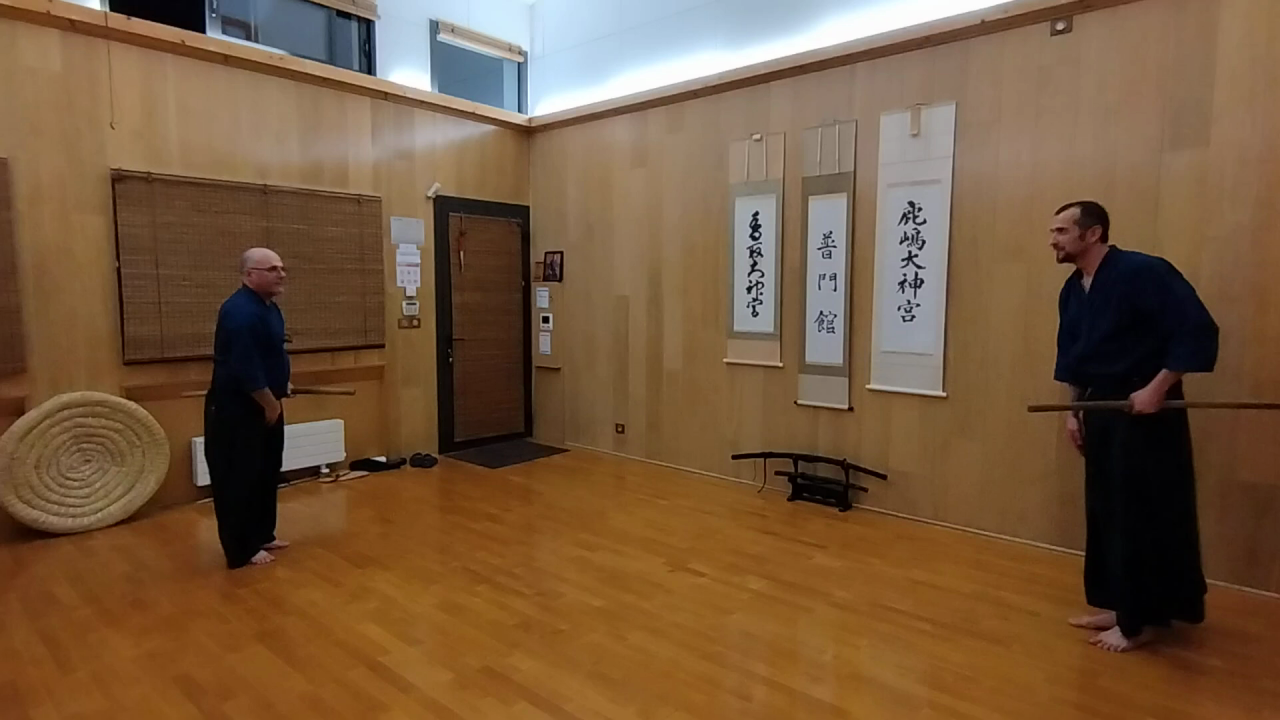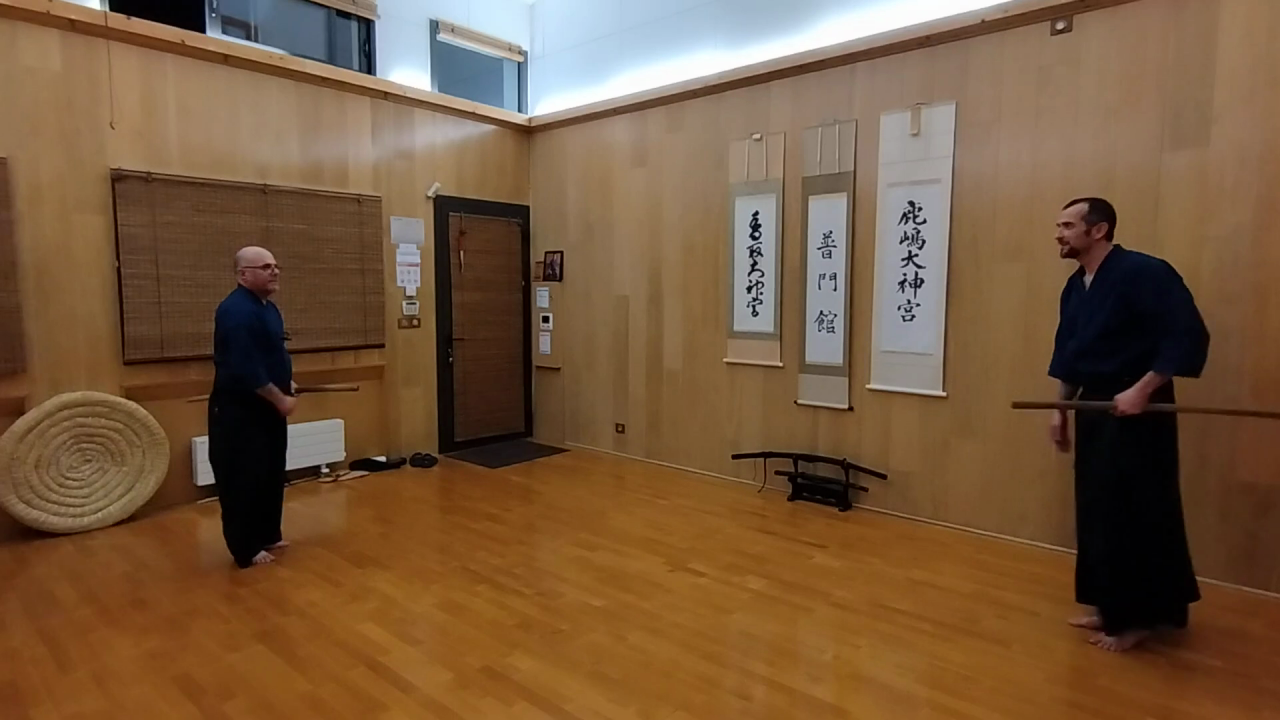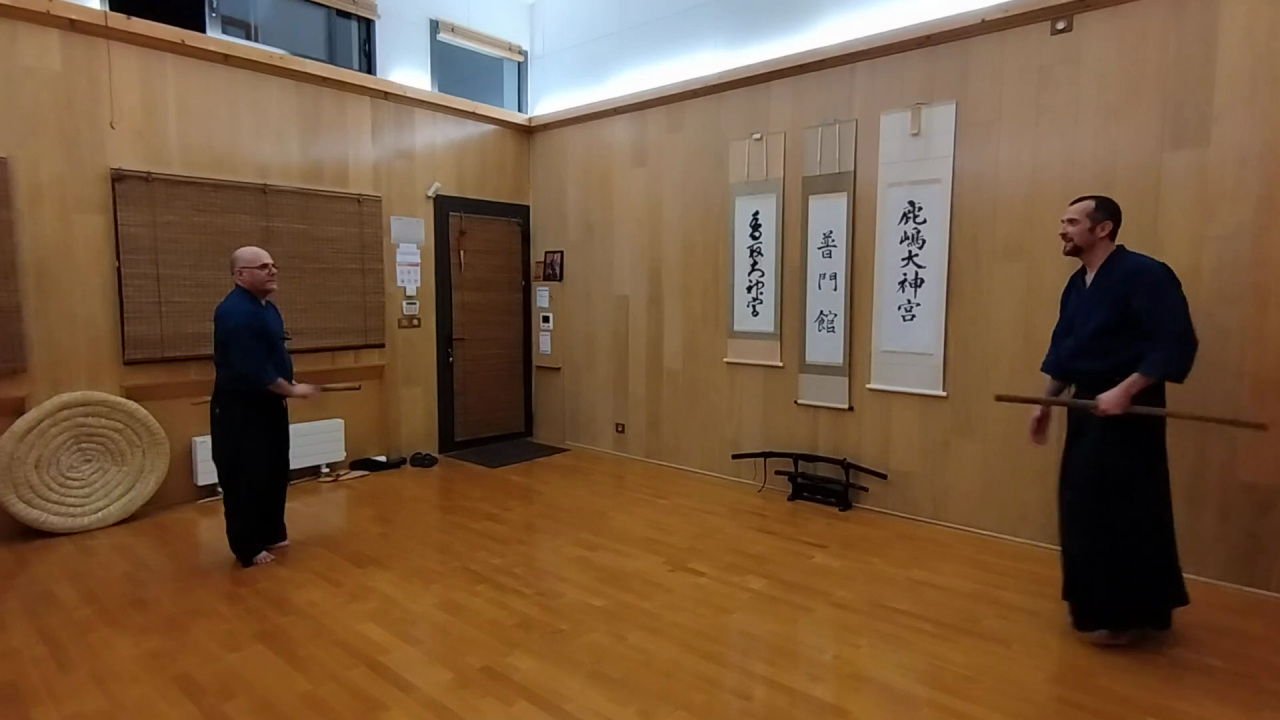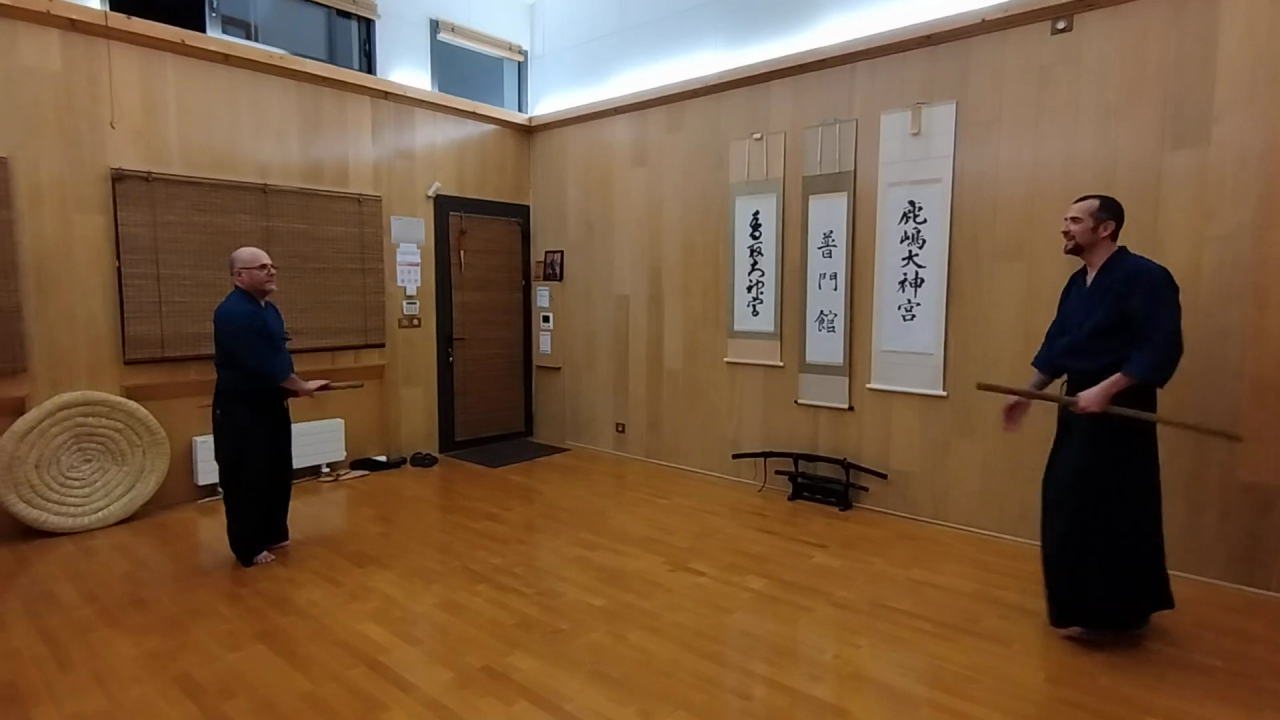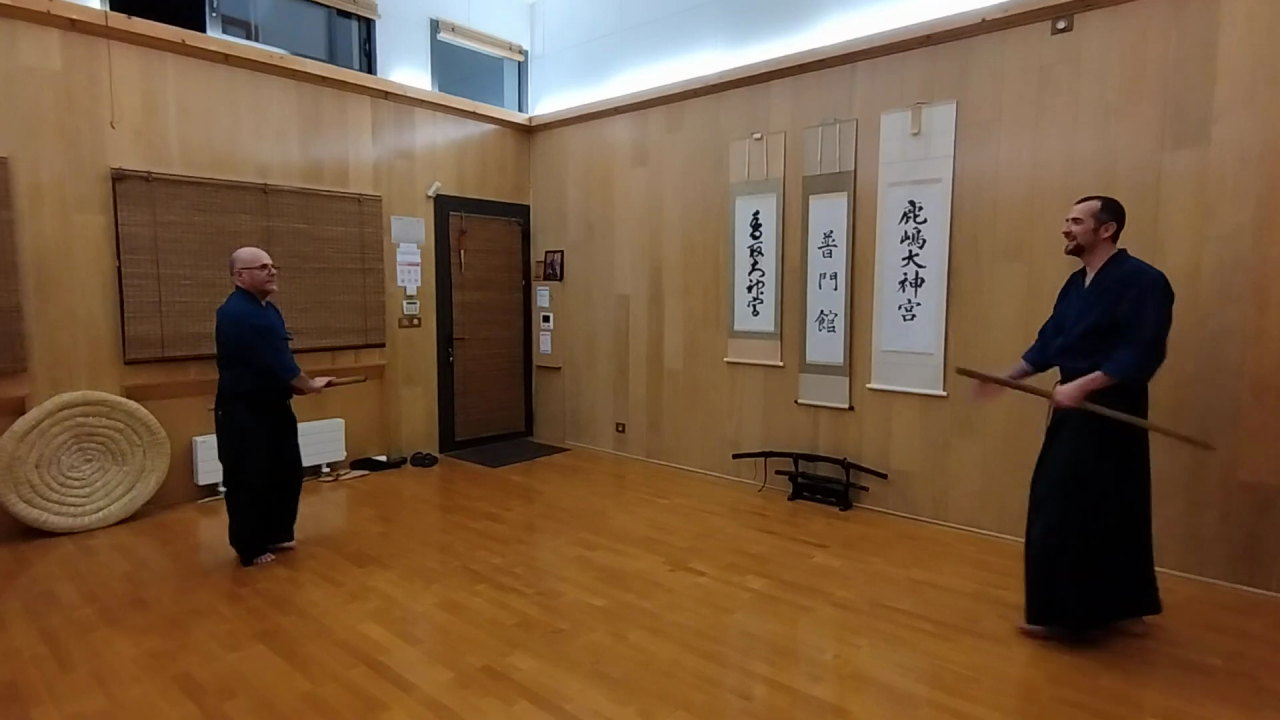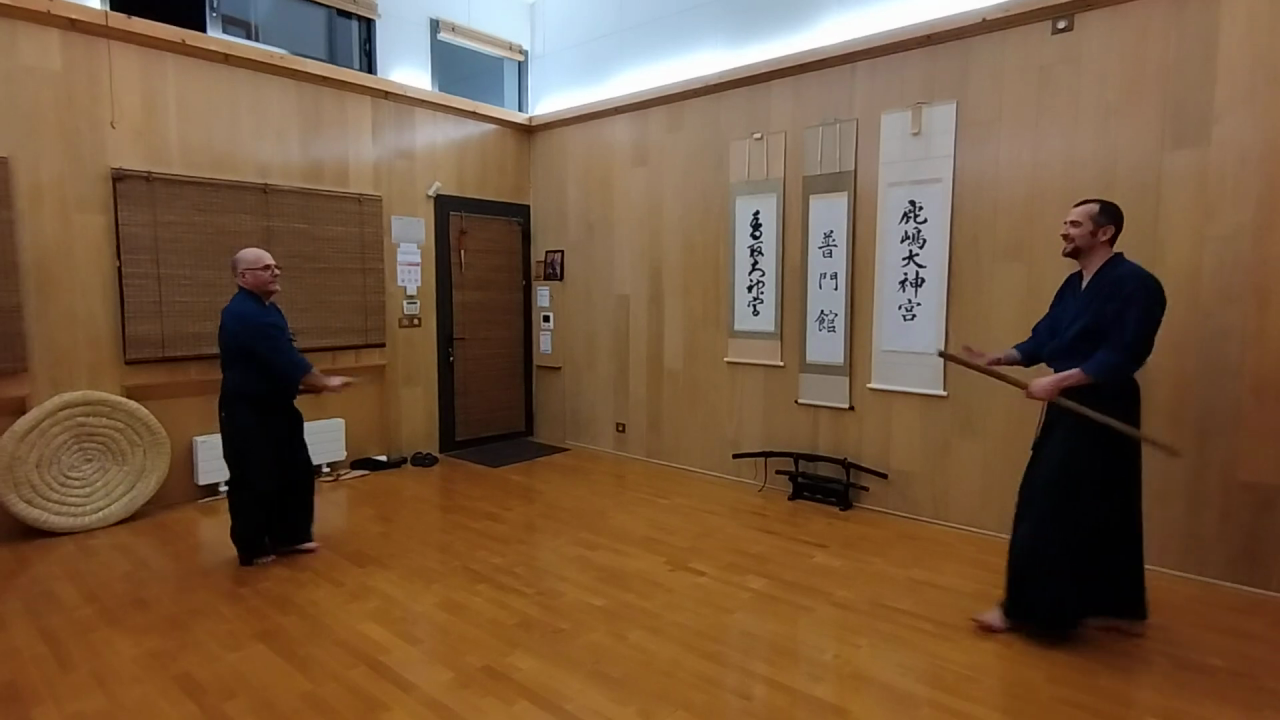
dt=0.1s
person 1, frame 1
left shoulder: (1144, 273)
right shoulder: (1073, 290)
left elbow: (1197, 333)
left wrist: (1157, 387)
right wrist: (1074, 411)
left hip: (1147, 407)
right hip: (1105, 405)
left knee: (1143, 511)
right knee: (1107, 508)
left ankle: (1141, 618)
right ankle: (1118, 605)
person 1, frame 2
left shoulder: (1145, 273)
right shoulder: (1075, 287)
left elbow: (1188, 338)
right elbow: (1068, 355)
left wrist: (1142, 389)
right wrist: (1061, 408)
left hip: (1137, 409)
right hip: (1096, 406)
left knee: (1130, 511)
right knee: (1097, 506)
left ankle: (1132, 618)
right ankle: (1110, 606)
person 1, frame 3
left shoulder: (1145, 275)
right shoulder: (1077, 285)
left elbow: (1175, 344)
right elbow: (1065, 350)
left wrist: (1124, 390)
right wrist: (1048, 403)
left hip: (1129, 408)
right hip: (1091, 403)
left knee: (1114, 508)
right knee: (1083, 504)
left ankle: (1125, 615)
right ankle: (1101, 608)
person 1, frame 4
left shoulder: (1144, 277)
right shoulder: (1078, 283)
left elbow: (1161, 349)
right elbow: (1058, 346)
left wrist: (1106, 390)
right wrist: (1028, 393)
left hip: (1117, 409)
right hip: (1079, 404)
left knee: (1098, 510)
right knee: (1070, 502)
left ankle: (1099, 615)
right ankle: (1087, 608)
person 1, frame 5
left shoulder: (1141, 280)
right shoulder: (1077, 283)
left elbow: (1144, 352)
right elbow: (1051, 343)
left wrist: (1082, 386)
right wrist: (1011, 376)
left hip: (1110, 409)
right hip: (1076, 405)
left knee: (1069, 507)
right knee: (1056, 501)
left ankle: (1064, 611)
right ankle: (1121, 607)
person 1, frame 6
left shoulder: (1135, 284)
right shoulder: (1073, 285)
left elbow: (1122, 355)
right elbow: (1044, 340)
left wrist: (1057, 381)
right wrist: (997, 359)
left hip: (1102, 411)
right hip: (1068, 406)
left knee: (1056, 507)
right knee: (1099, 512)
left ankle: (1022, 609)
right ankle: (1118, 609)
person 2, frame 1
left shoulder: (269, 309)
right shoulder: (240, 312)
right elbow: (244, 370)
left wrist: (279, 387)
right wrist: (269, 404)
left hip: (262, 407)
right hip: (235, 410)
left knee: (265, 474)
right knee: (238, 479)
left ankle: (261, 536)
right ankle: (241, 549)
person 2, frame 2
left shoulder: (266, 307)
right shoulder: (237, 311)
right elbow: (244, 369)
left wrist: (283, 385)
right wrist: (280, 399)
left hip: (265, 406)
right hip: (238, 410)
left knee: (271, 474)
right knee: (243, 479)
left ankle: (266, 535)
right ankle: (246, 548)
person 2, frame 3
left shoulder: (267, 308)
right shoulder: (235, 312)
right elbow: (252, 365)
left wrist: (287, 387)
right wrist: (291, 390)
left hip: (267, 406)
right hip: (240, 410)
left knee: (274, 474)
right knee: (246, 479)
left ankle: (267, 535)
right ankle: (248, 548)
person 2, frame 4
left shoulder: (267, 309)
right shoulder: (235, 313)
right elbow: (262, 363)
left wrist: (295, 385)
right wrist: (302, 386)
left hip: (269, 407)
right hip: (241, 411)
left knee: (278, 475)
right knee: (247, 481)
left ankle: (270, 535)
right ankle: (248, 548)
person 2, frame 5
left shoulder: (267, 309)
right shoulder: (239, 313)
right elbow: (273, 359)
left wrist: (295, 381)
right wrist: (310, 383)
left hip: (272, 406)
right hip: (244, 412)
left knee: (288, 471)
right knee: (250, 481)
left ankle: (273, 534)
right ankle: (251, 549)
person 2, frame 6
left shoulder: (267, 309)
right shoulder: (243, 314)
right elbow: (282, 359)
left wrist: (302, 381)
right wrist: (325, 383)
left hip: (276, 408)
right hip: (247, 413)
left knee: (298, 471)
right knee: (253, 482)
left ankle: (289, 537)
right ankle: (252, 549)
